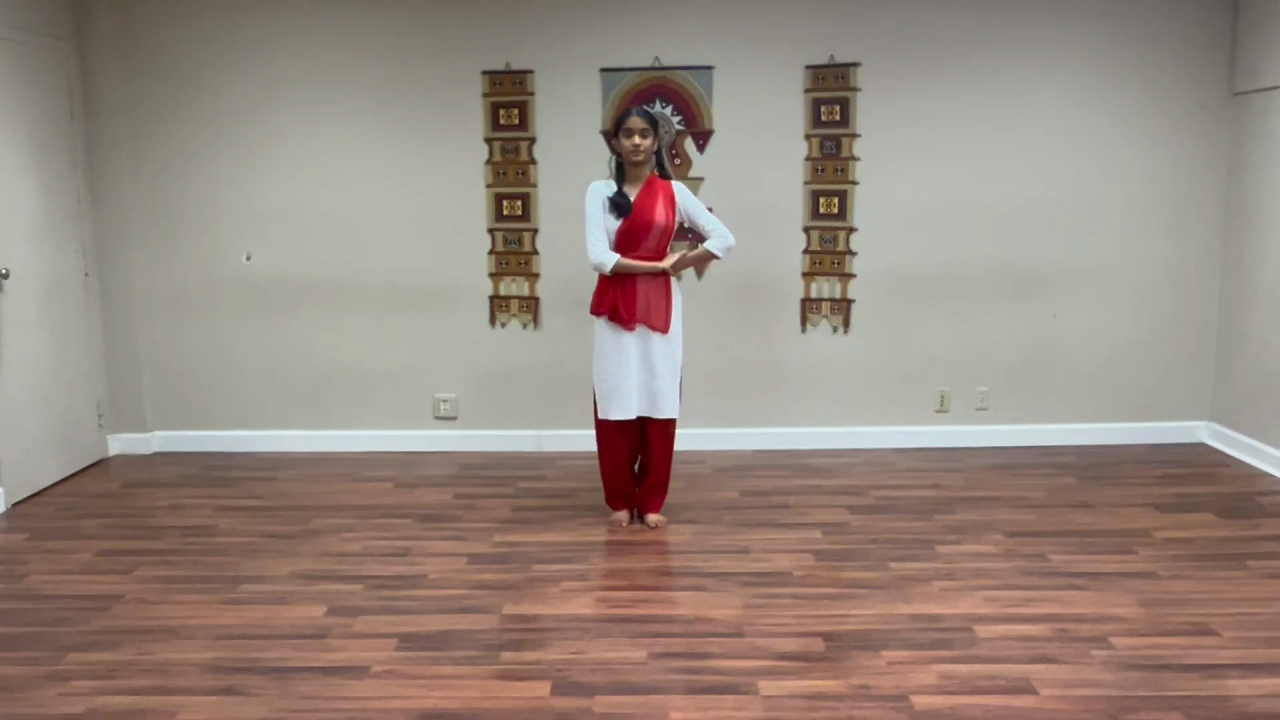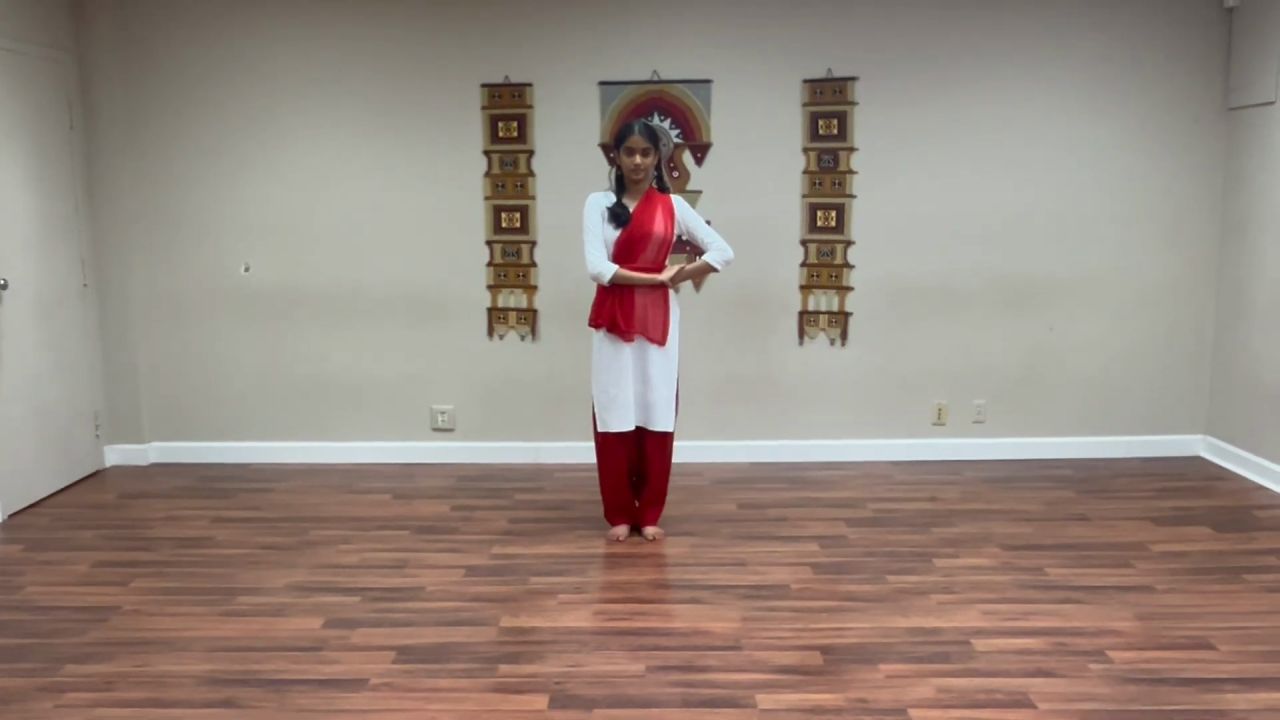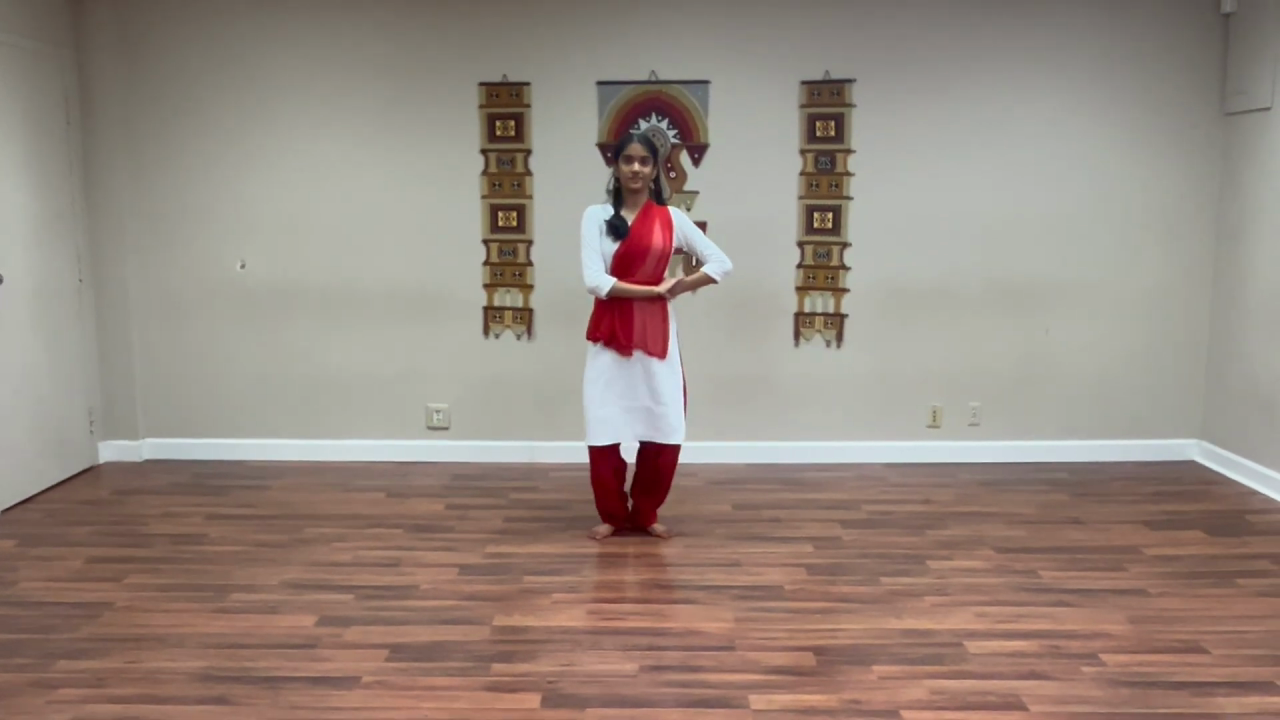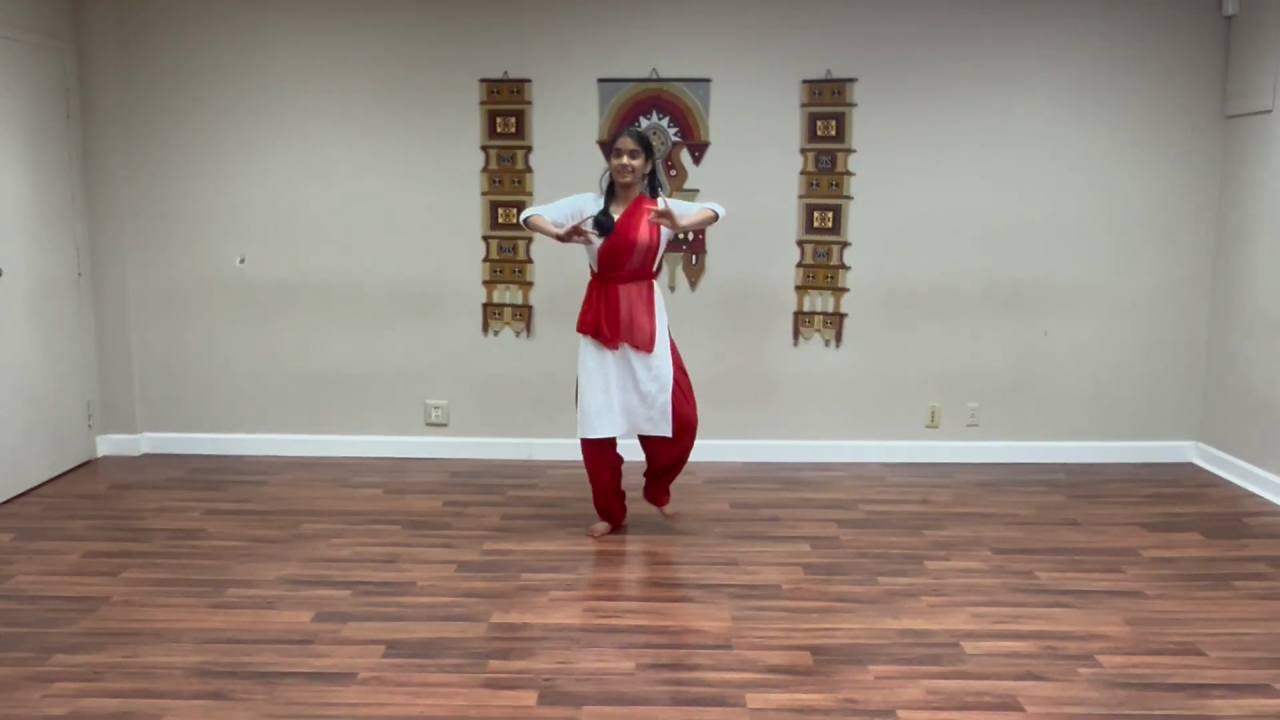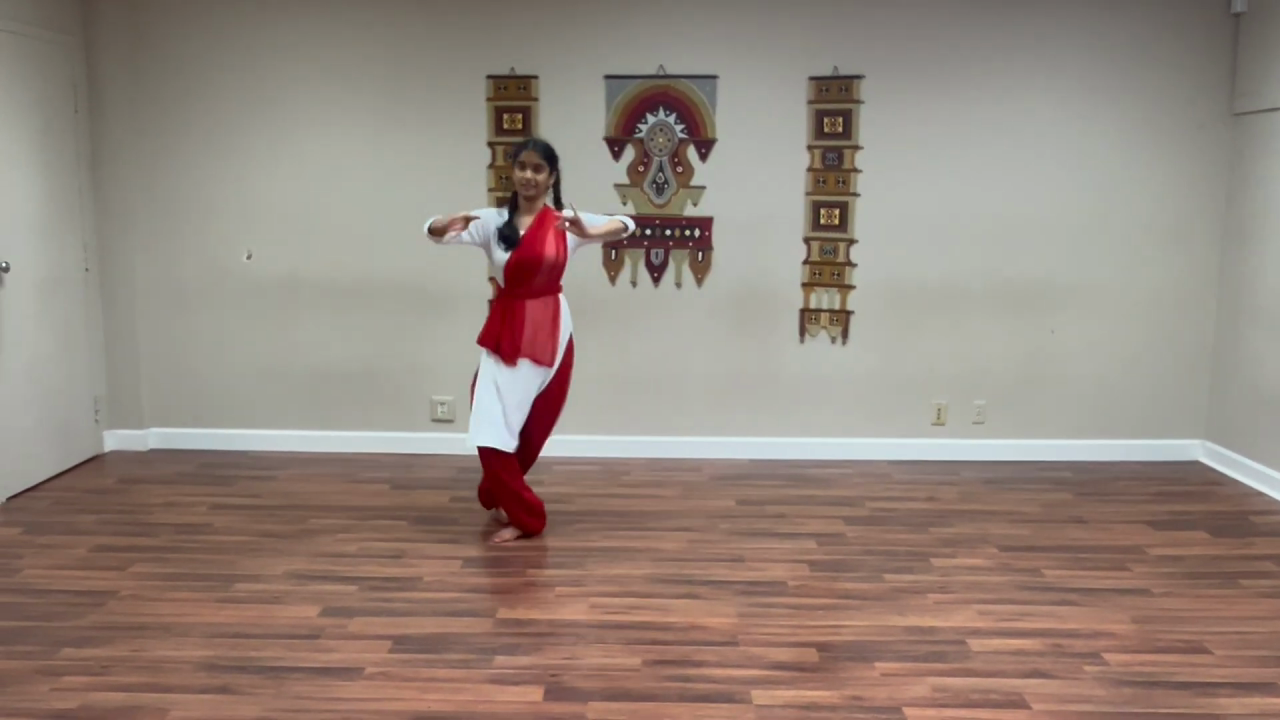
dt=1s
person 1, frame 1
left shoulder: (673, 191)
right shoulder: (599, 191)
left elbow: (724, 239)
right elbow: (598, 258)
left wrist: (679, 265)
right wrist: (658, 266)
left hip: (660, 307)
right hip: (615, 308)
left knee: (660, 403)
right knee: (615, 404)
left ankle: (651, 501)
right ankle: (621, 501)
person 1, frame 2
left shoulder: (673, 205)
right shoulder: (599, 203)
left elbow: (722, 252)
right elbow: (597, 267)
left wrist: (676, 278)
right wrist: (656, 277)
left hip: (658, 319)
right hip: (613, 320)
left knee: (656, 415)
right knee: (614, 416)
left ankle: (649, 514)
right ankle: (620, 514)
person 1, frame 3
left shoulder: (671, 218)
right shoulder: (596, 215)
left elbow: (721, 264)
right elbow: (594, 281)
left wrist: (675, 290)
right wrist: (655, 290)
left hip: (656, 331)
right hip: (610, 333)
left knee: (665, 430)
right knee: (603, 430)
left ankle: (645, 513)
right ankle: (612, 514)
person 1, frame 4
left shoulder: (660, 208)
right shoulder: (586, 205)
left elbow: (715, 210)
right elbow: (530, 216)
left wrist: (681, 225)
right wrist: (560, 234)
left hip: (647, 319)
right hip: (601, 319)
left knee: (677, 416)
right knee: (597, 421)
left ankle: (658, 489)
right ankle: (610, 512)
person 1, frame 5
left shoulder: (566, 221)
right shoulder: (491, 221)
left elbow: (625, 223)
right elbow: (438, 229)
left wrist: (591, 234)
right wrist: (446, 226)
left hip: (551, 332)
right hip: (505, 335)
left knee: (528, 430)
right knee: (491, 433)
left ankle: (498, 498)
right ankle: (524, 517)
